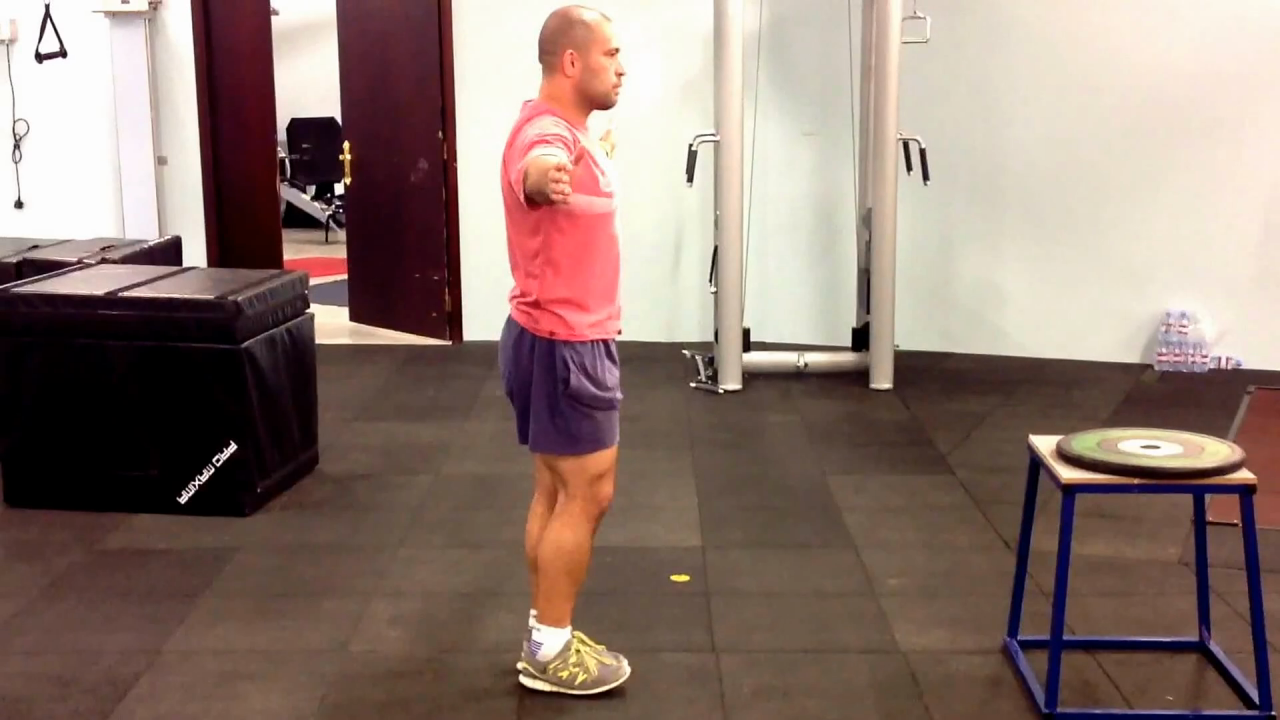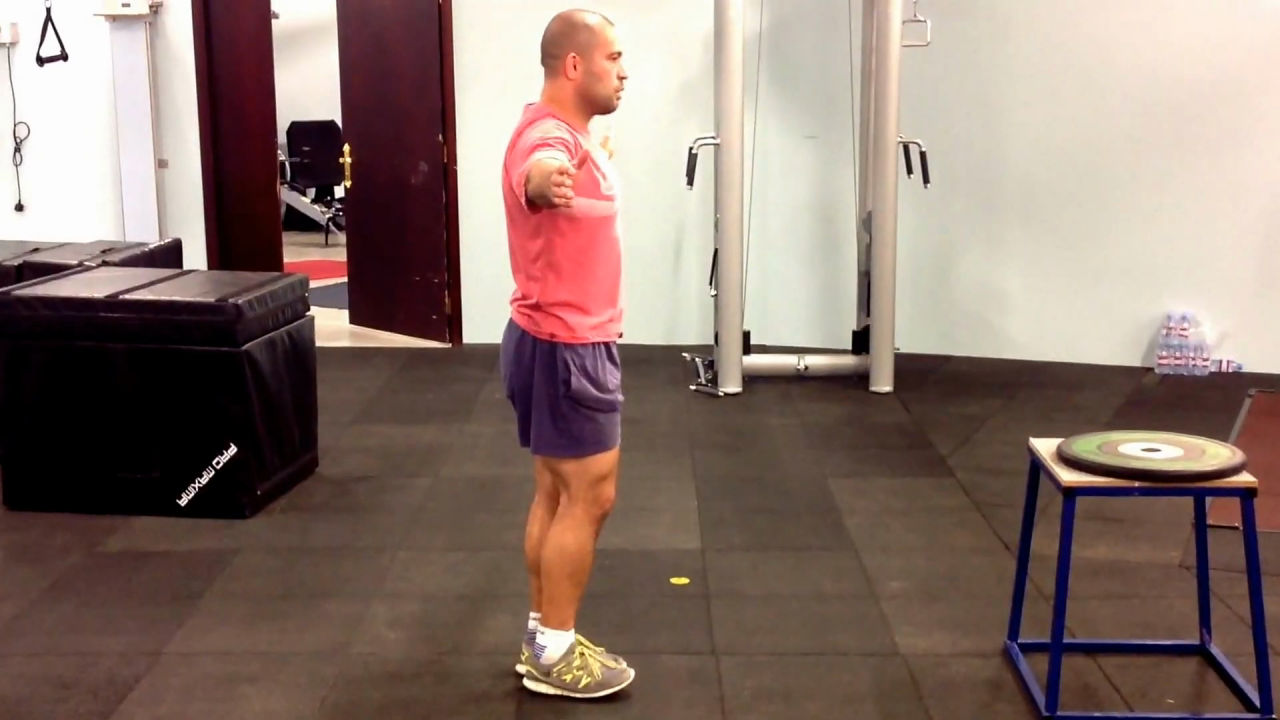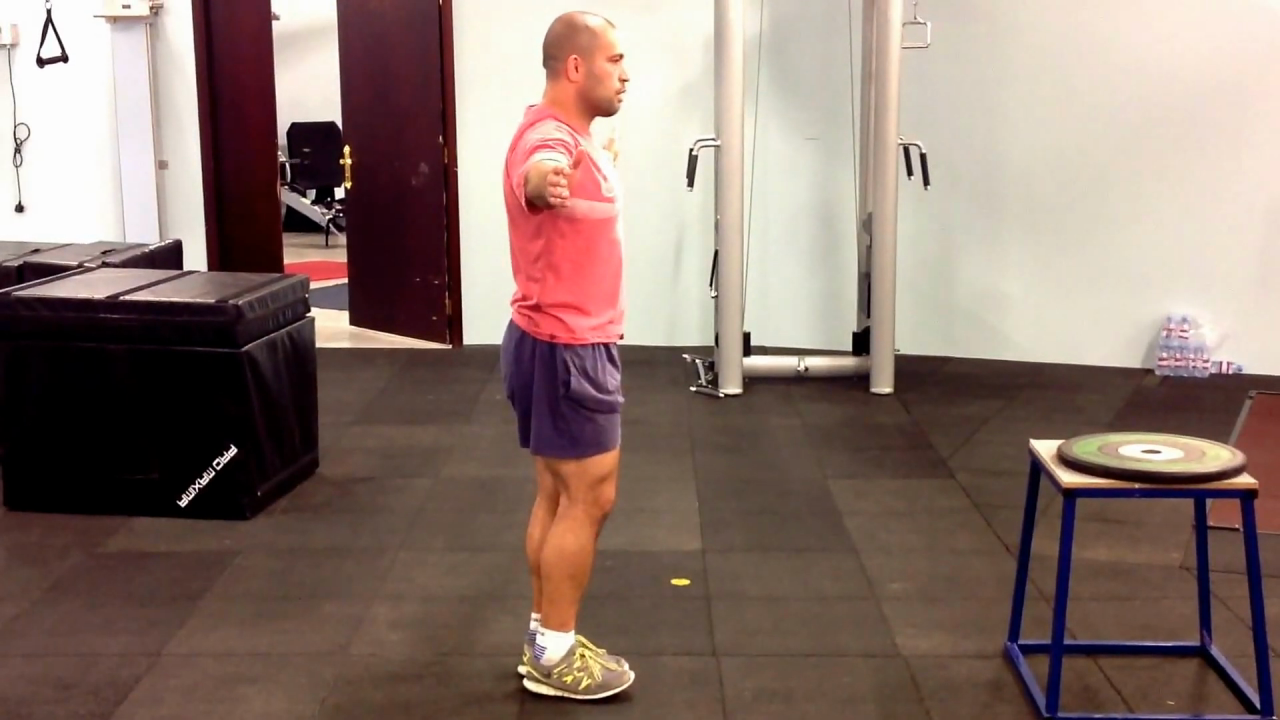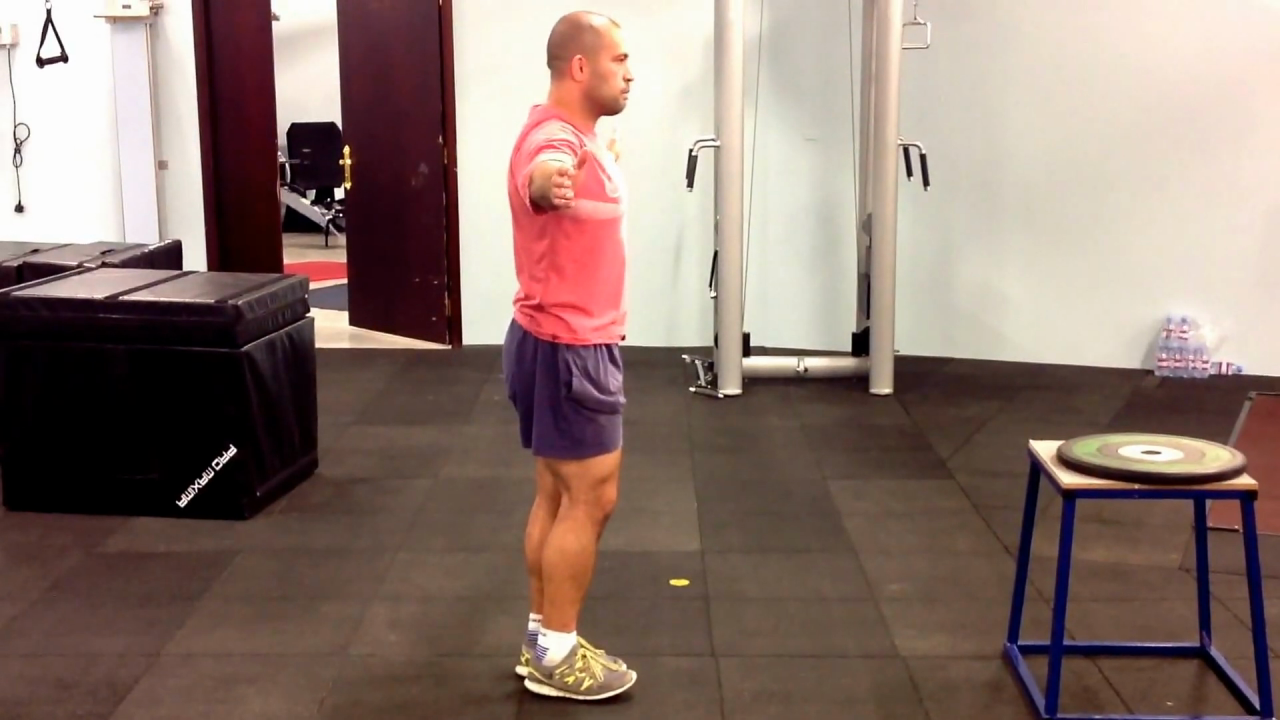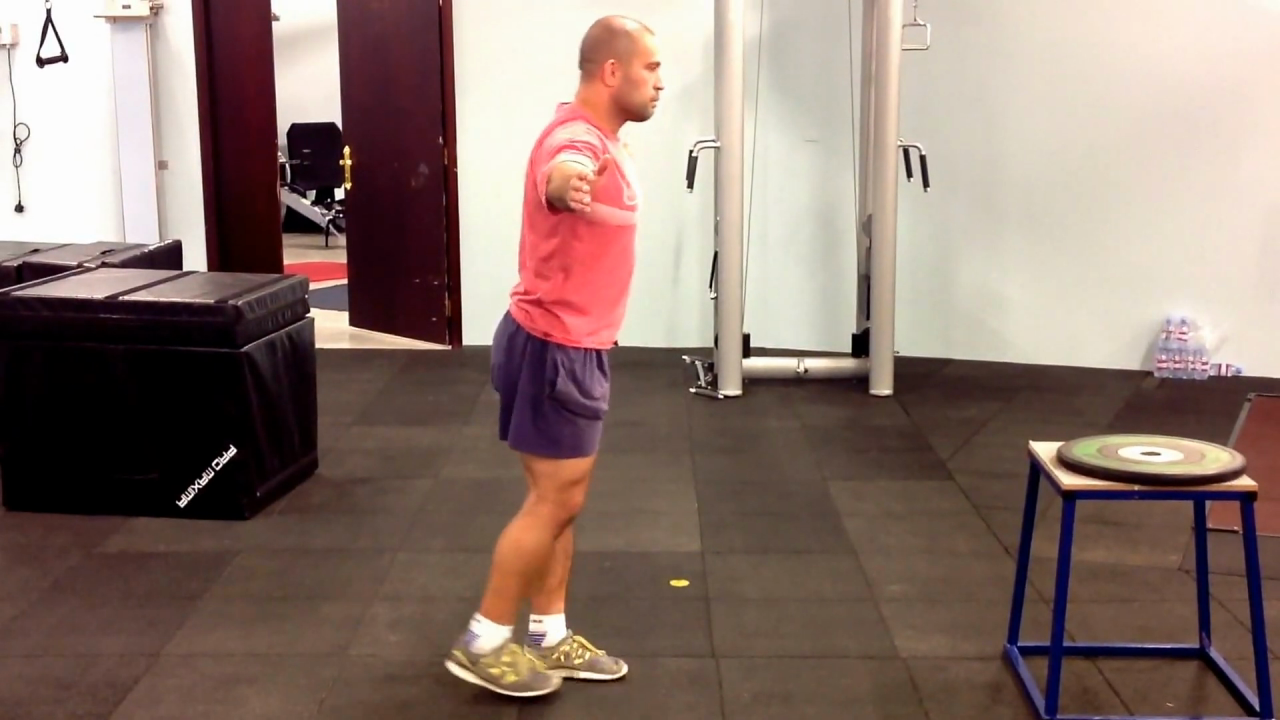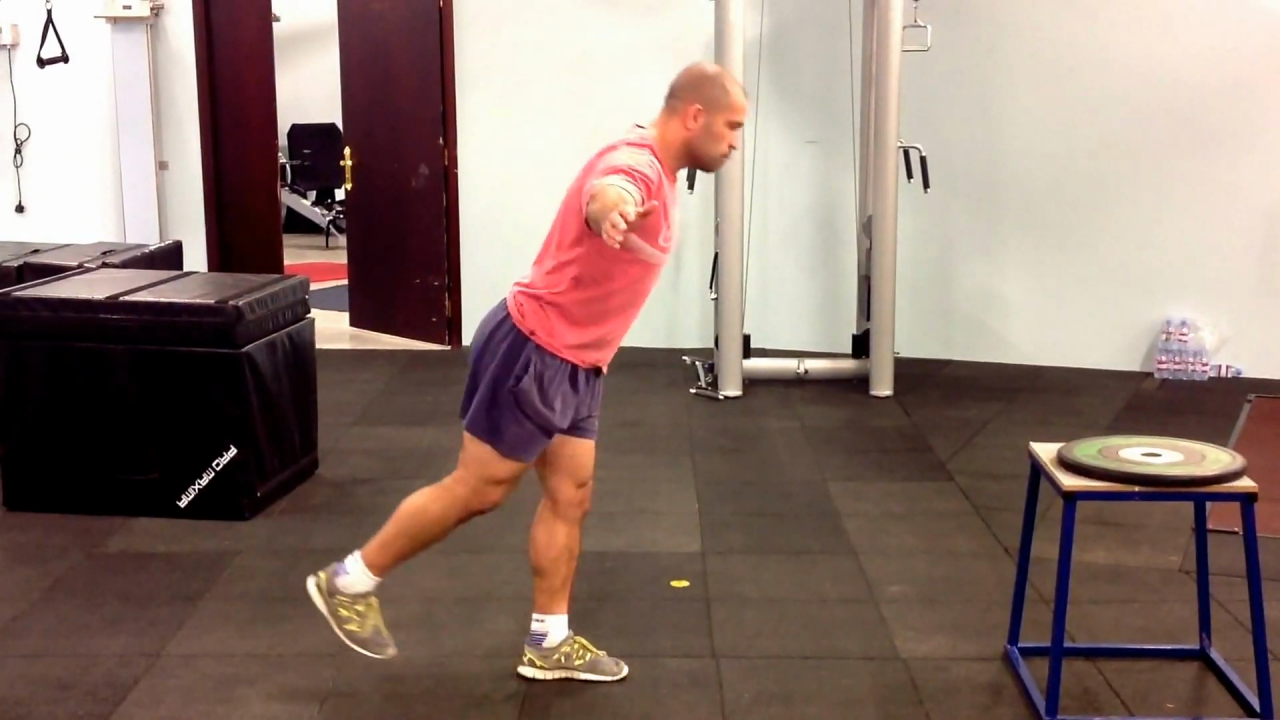
dt=0.7s
person 1, frame 1
left shoulder: (567, 131)
right shoulder: (547, 134)
right elbow: (535, 168)
left wrist: (595, 155)
right wrist: (545, 177)
left hip: (564, 338)
right hip: (563, 345)
left knee: (557, 492)
right knee: (585, 495)
left ankle: (546, 635)
right ankle: (549, 651)
person 1, frame 2
left shoulder: (567, 133)
right shoulder: (548, 136)
right elbow: (534, 175)
left wrist: (594, 161)
right wrist: (546, 181)
left hip: (563, 341)
right hip: (564, 348)
left knee: (557, 494)
right knee: (588, 497)
left ankle: (543, 638)
right ankle: (552, 653)
person 1, frame 3
left shoulder: (570, 136)
right shoulder: (549, 139)
right elbow: (534, 176)
left wrist: (599, 164)
right wrist: (544, 184)
left hip: (567, 342)
right hip: (565, 349)
left knee: (559, 495)
right knee: (588, 498)
left ankle: (546, 639)
right ankle: (554, 654)
person 1, frame 4
left shoulder: (576, 137)
right shoulder: (555, 140)
right elbow: (539, 179)
right wrist: (548, 184)
left hip: (568, 343)
right hip: (566, 349)
left knee: (558, 496)
right knee: (590, 500)
left ankle: (544, 638)
right ankle: (554, 654)
person 1, frame 5
left shoulder: (596, 137)
right shoulder: (576, 141)
right elbow: (559, 177)
right wrist: (566, 183)
left hip: (573, 346)
right hip: (554, 349)
left knee: (561, 499)
right knee: (554, 502)
left ankle: (548, 639)
right ankle: (482, 642)
person 1, frame 6
left shoulder: (655, 166)
right shoulder: (635, 165)
right elbow: (604, 193)
right wrist: (611, 210)
left hip: (574, 361)
right hip: (534, 350)
left knee: (570, 498)
right knee: (477, 490)
left ankle: (549, 642)
right ankle: (349, 580)
